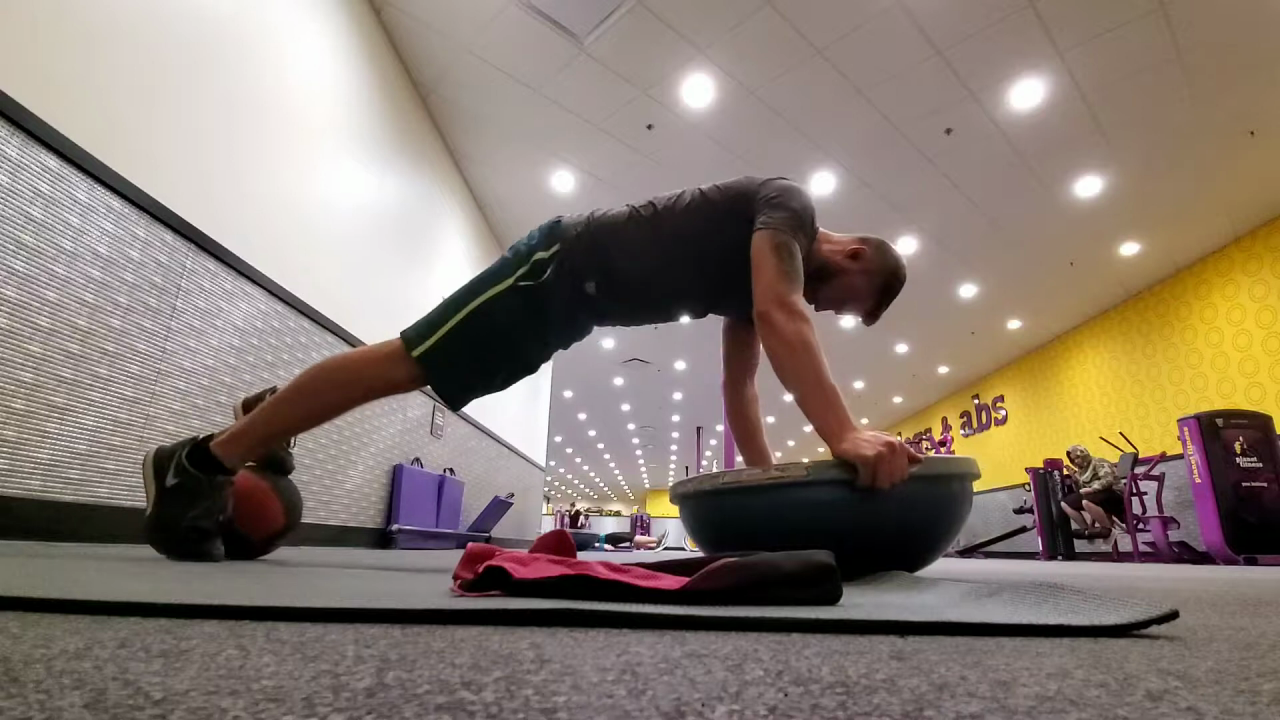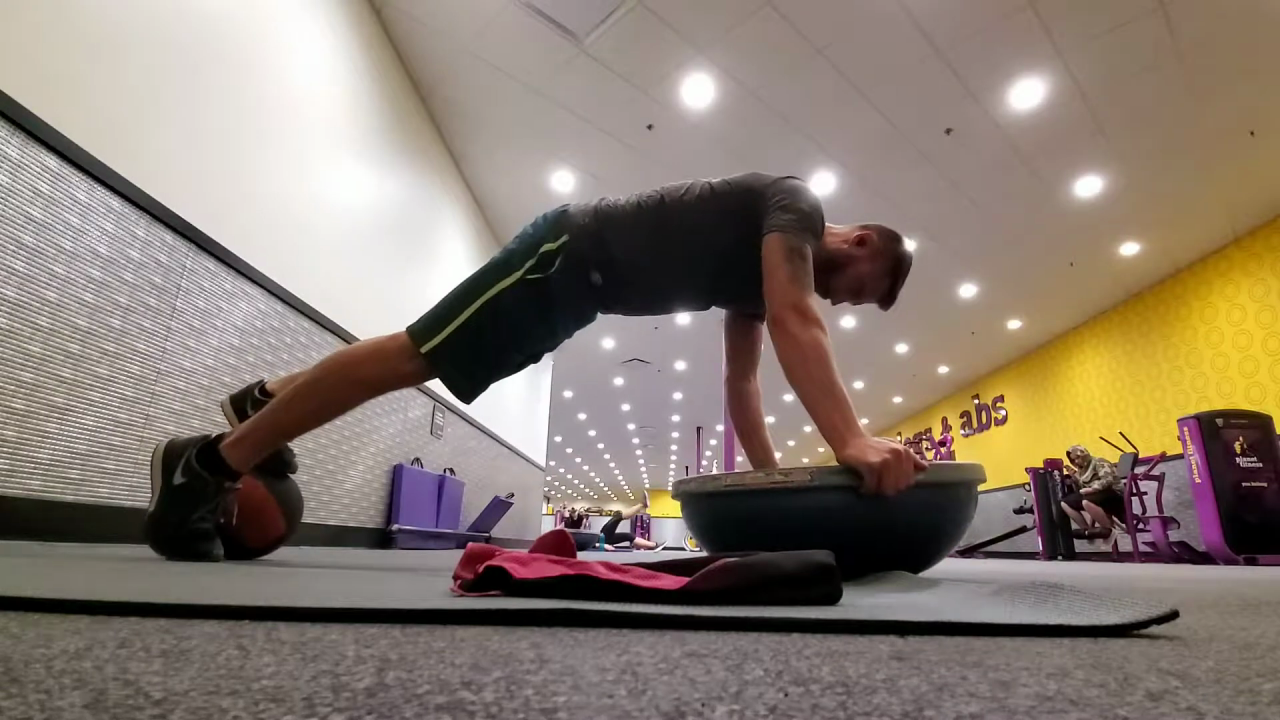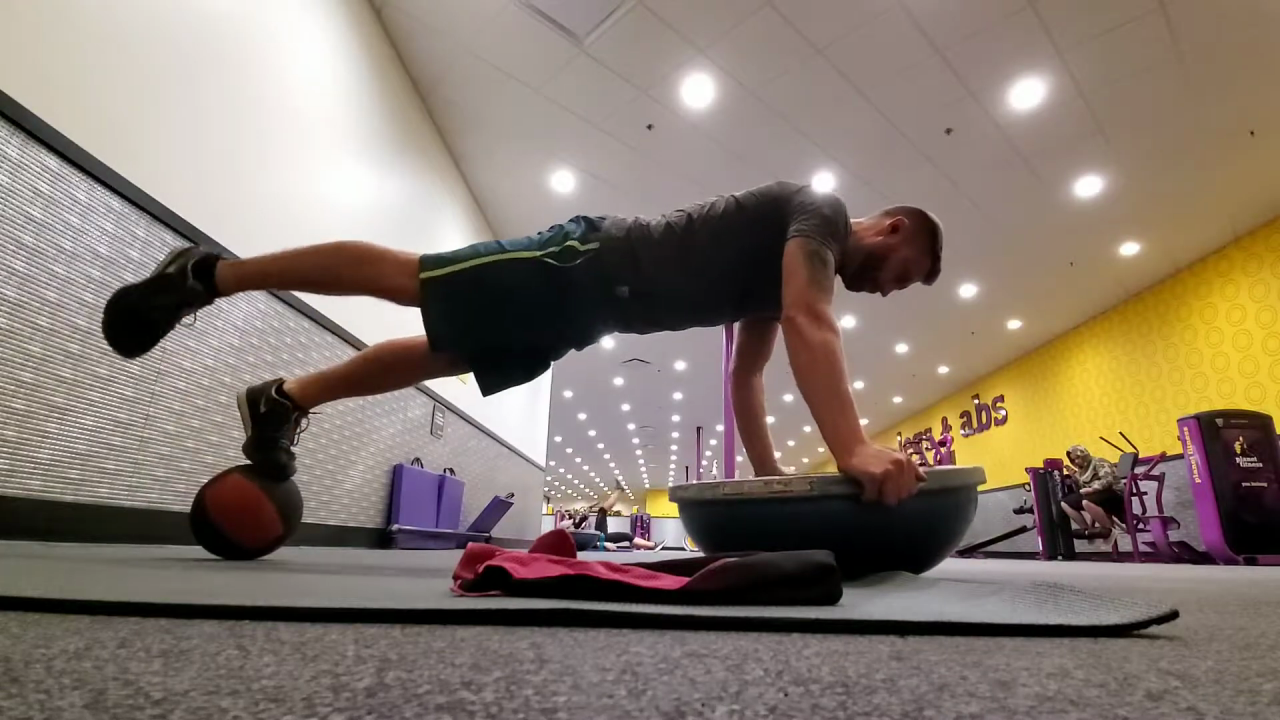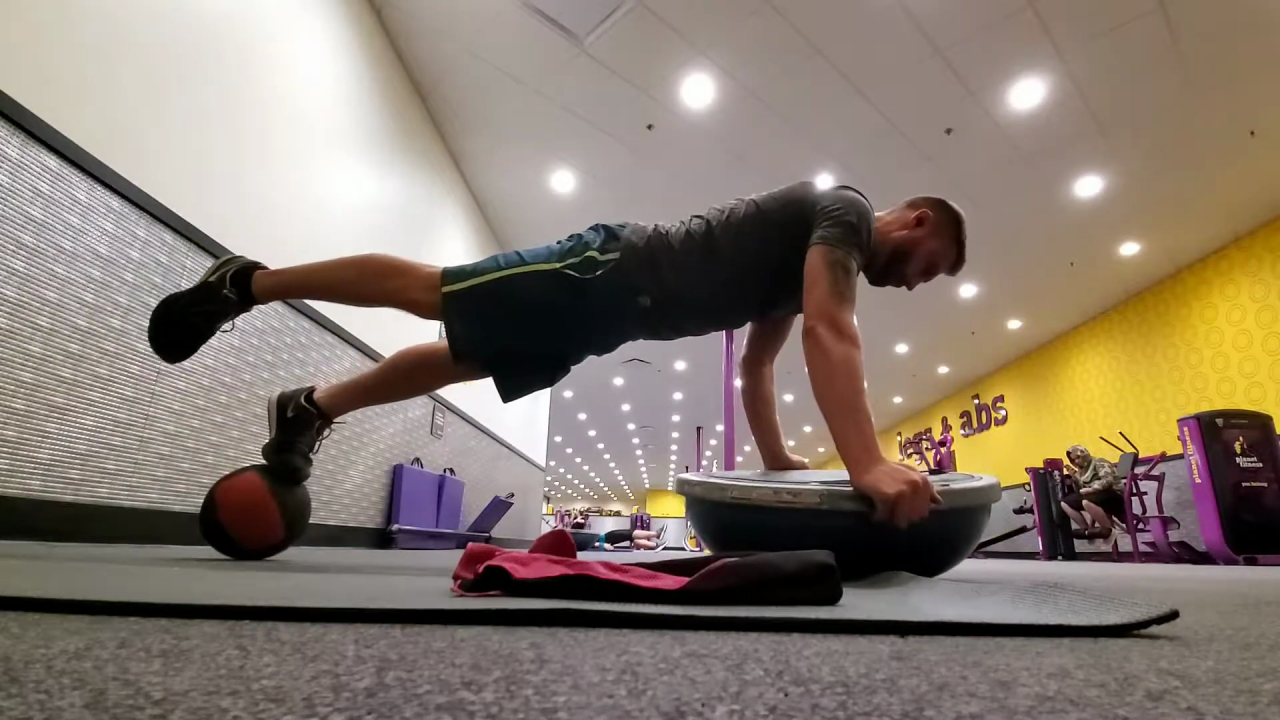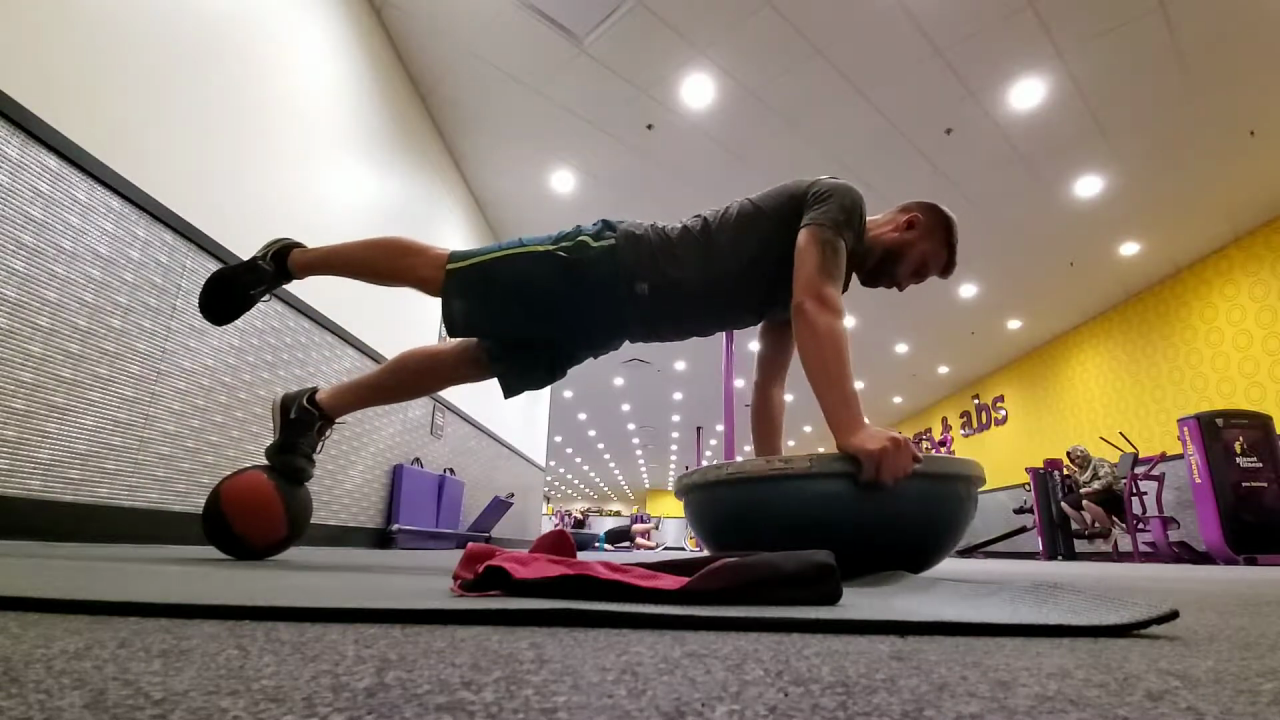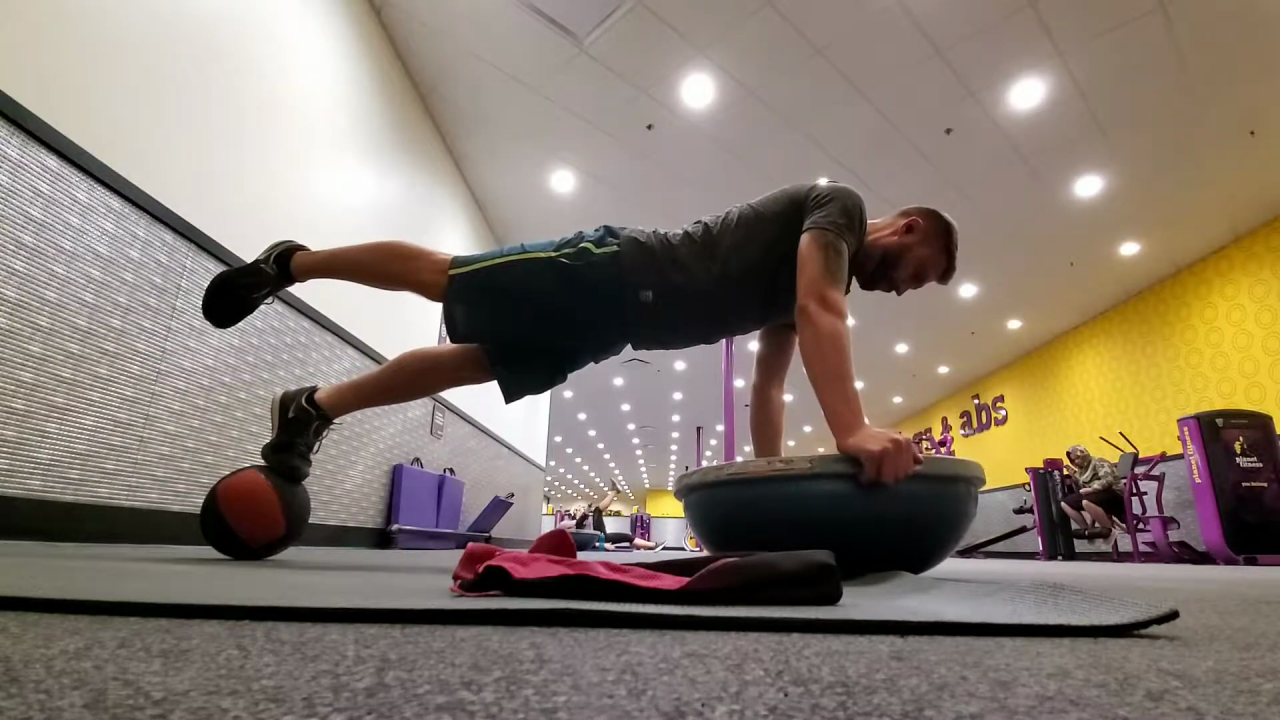
dt=0.7s
person 1, frame 1
left shoulder: (757, 276)
right shoulder: (787, 209)
left elbow: (738, 384)
right elbow: (781, 318)
right wrist: (844, 435)
left hip: (579, 302)
right hip: (560, 267)
left knee: (415, 367)
right knee: (404, 362)
left ankle: (271, 412)
right ankle: (201, 462)
person 1, frame 2
left shoulder: (760, 274)
right shoulder: (795, 207)
left elbow: (740, 379)
right elbow: (794, 323)
left wrist: (772, 477)
right wrist: (851, 442)
left hip: (583, 287)
right hip: (569, 257)
left knee: (417, 358)
right knee: (413, 354)
left ankle: (267, 399)
right ankle: (212, 461)
person 1, frame 3
left shoulder: (789, 270)
right shoulder: (820, 214)
left elbow: (745, 373)
right elbow: (811, 328)
left wrist: (767, 471)
right wrist: (853, 450)
left hip: (591, 308)
right hip: (588, 266)
left knee: (440, 357)
right knee: (401, 277)
left ankle: (283, 399)
right ankle: (209, 273)
person 1, frame 4
left shoulder: (814, 262)
right shoulder: (844, 212)
left elbow: (753, 366)
right elbow: (830, 334)
left wrist: (778, 464)
right wrist: (867, 464)
left hip: (616, 306)
right hip: (609, 274)
left knee: (457, 359)
right knee: (424, 290)
left ankle: (312, 406)
right ankle: (248, 282)
person 1, frame 5
left shoulder: (830, 271)
right shoulder: (838, 204)
left elbow: (768, 380)
right elbow: (814, 308)
right wrist: (852, 430)
left hip: (612, 316)
right hip: (606, 270)
left knee: (465, 360)
right knee: (435, 270)
left ankle: (316, 406)
right ankle: (287, 261)
person 1, frame 6
left shoulder: (821, 275)
right shoulder: (838, 206)
left elbow: (767, 384)
right elbow: (819, 310)
right wrist: (853, 430)
left hip: (613, 320)
right hip: (606, 276)
left knee: (463, 362)
right knee: (437, 276)
left ankle: (314, 406)
right ankle: (290, 263)
